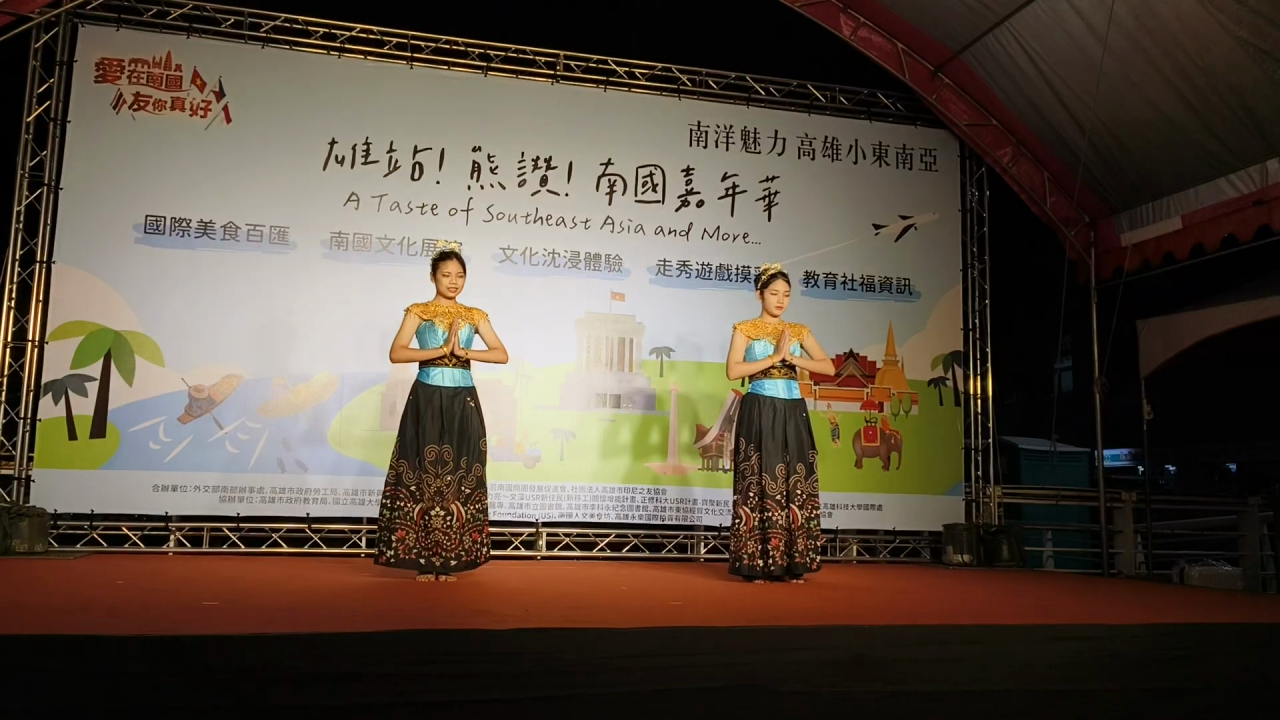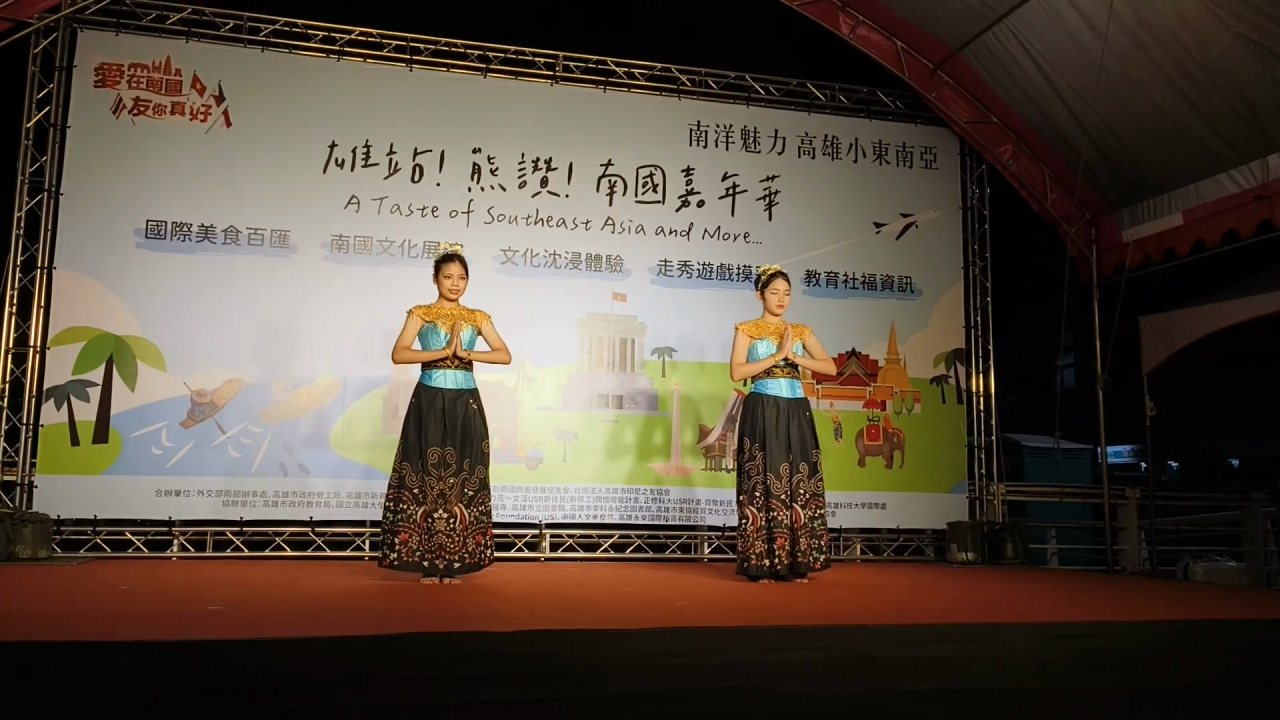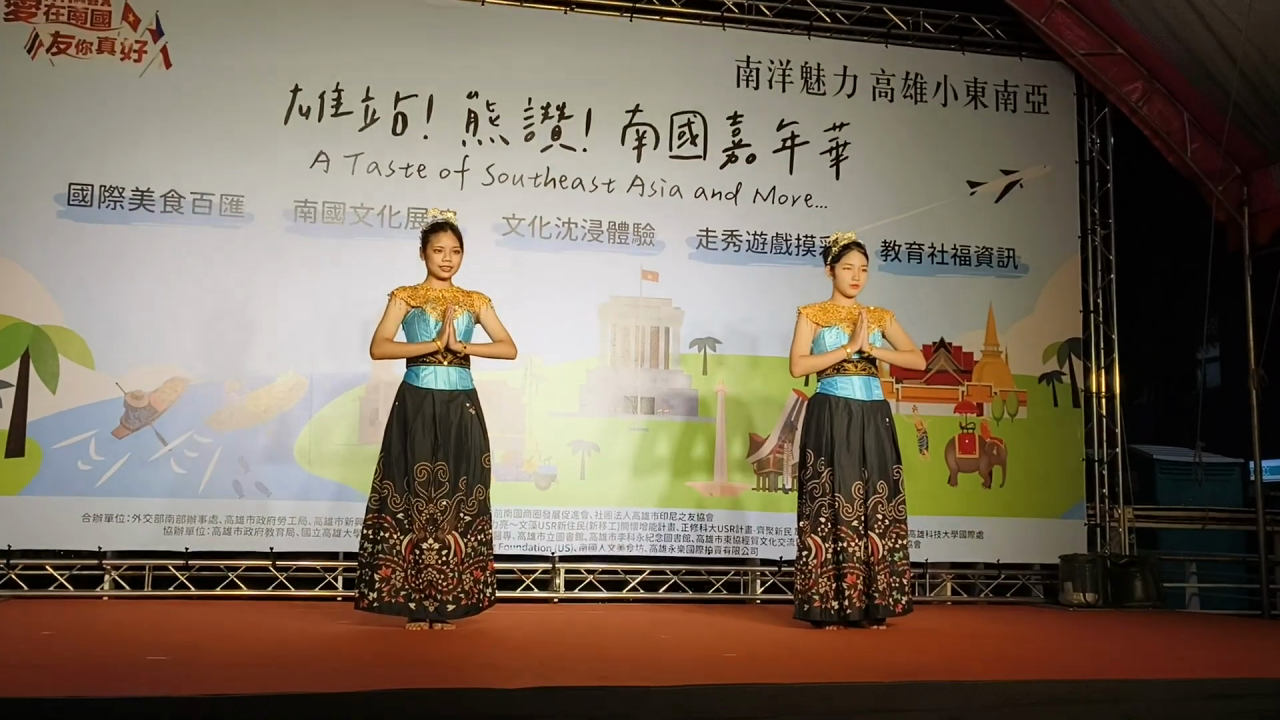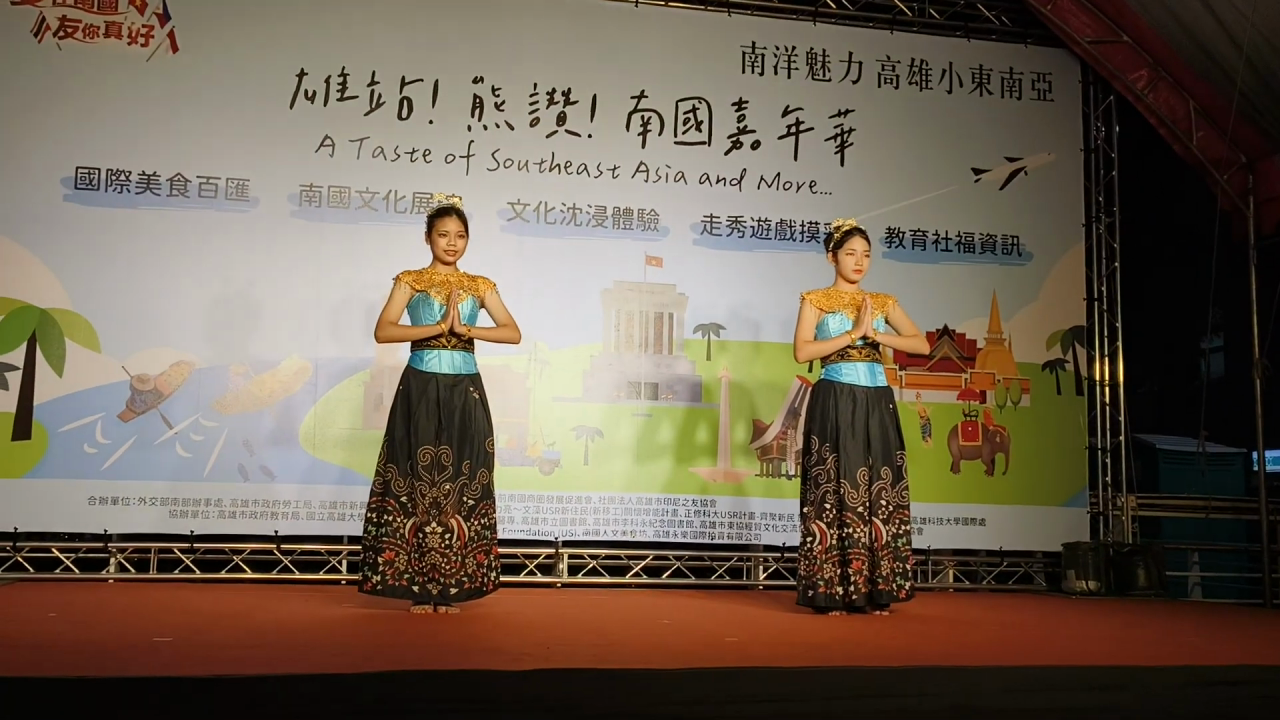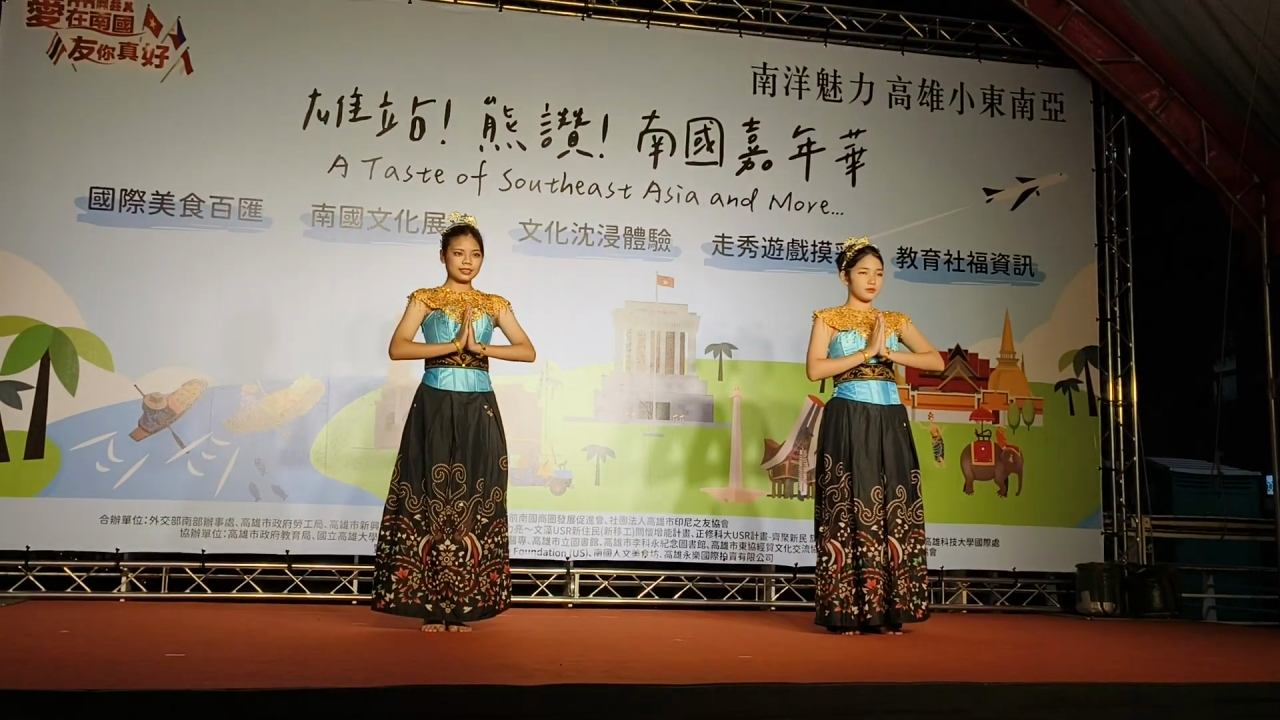
dt=1s
person 1, frame 1
left shoulder: (474, 316)
right shoulder: (418, 312)
left elbow: (502, 355)
right elbow: (396, 353)
left wrist: (463, 351)
right wrist: (442, 349)
left hip: (462, 401)
right hip: (427, 399)
left knee: (458, 476)
right knee: (424, 474)
left ankle: (449, 560)
right ankle: (424, 560)
person 1, frame 2
left shoulder: (477, 317)
right shoulder: (420, 314)
left elbow: (505, 355)
right elbow: (398, 354)
left wrist: (466, 353)
right wrist: (444, 351)
left hip: (465, 403)
right hip: (429, 401)
left knee: (462, 479)
right knee: (427, 477)
left ankle: (453, 563)
right ankle: (429, 563)
person 1, frame 3
left shoulder: (474, 301)
right shoulder: (405, 297)
left elbow: (509, 348)
right elbow: (378, 348)
left wrist: (461, 346)
right wrist: (434, 343)
left hip: (461, 407)
right hip: (416, 405)
left knee: (456, 500)
right knee: (413, 497)
left ankle: (446, 605)
right ankle: (415, 605)
person 1, frame 4
left shoulder: (479, 286)
right shoulder: (410, 281)
left elbow: (513, 333)
right elbow: (382, 331)
left wrist: (465, 328)
right wrist: (438, 326)
left hip: (464, 391)
right hip: (420, 389)
left knee: (459, 485)
right knee: (417, 482)
left ankle: (449, 589)
right ankle: (419, 588)
person 1, frame 5
left shoulder: (494, 305)
right shoulder: (424, 299)
left elbow: (528, 352)
right elbow: (397, 348)
left wrist: (480, 346)
right wrist: (453, 344)
left hip: (478, 410)
right hip: (435, 407)
left knee: (473, 503)
right knee: (431, 499)
left ankle: (463, 607)
right ankle: (432, 606)
person 2, frame 1
left shoulder: (799, 332)
right shoulder: (745, 330)
left elbow: (829, 367)
right elbow: (732, 371)
left wrist: (791, 357)
right wrist: (773, 357)
left hip: (793, 412)
right hip: (759, 412)
left knee: (795, 483)
right knee: (760, 483)
left ankle: (791, 563)
right ankle: (757, 564)
person 2, frame 2
left shoulder: (801, 331)
right shoulder: (747, 330)
left elbow: (830, 367)
right elbow: (737, 372)
left wrist: (794, 357)
right wrist: (777, 355)
left hip: (796, 412)
right hip: (762, 411)
left knee: (799, 483)
right knee: (764, 482)
left ankle: (796, 563)
right ankle: (762, 563)
person 2, frame 3
left shoulder: (880, 317)
right shoulder: (812, 315)
left elbow: (918, 360)
right elbow: (797, 366)
left wrist: (870, 349)
right wrist: (849, 347)
left hip: (873, 418)
right hip: (831, 417)
left knee: (876, 505)
right knee: (832, 505)
left ankle: (872, 606)
right ankle: (830, 605)
person 2, frame 4
left shoulder: (883, 302)
right shoulder: (815, 300)
left elbow: (922, 345)
right elbow: (802, 351)
left wrist: (875, 334)
right wrist: (853, 333)
left hip: (877, 403)
right hip: (835, 403)
left knee: (879, 491)
right knee: (836, 490)
left ankle: (874, 591)
right ankle: (833, 591)
person 2, frame 5
left shoulder: (896, 321)
right shoulder: (828, 319)
left elbow: (937, 361)
right elbow: (814, 369)
left wrist: (888, 352)
right wrist: (866, 352)
left hip: (890, 422)
right hip: (848, 421)
left knee: (893, 510)
right knee: (850, 510)
left ankle: (888, 610)
right ankle: (847, 611)
